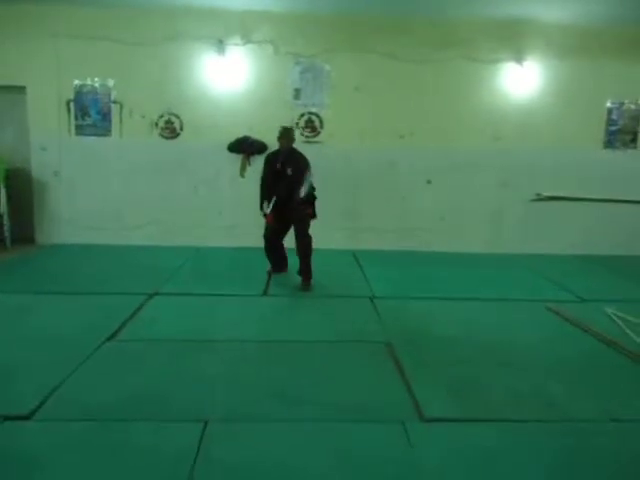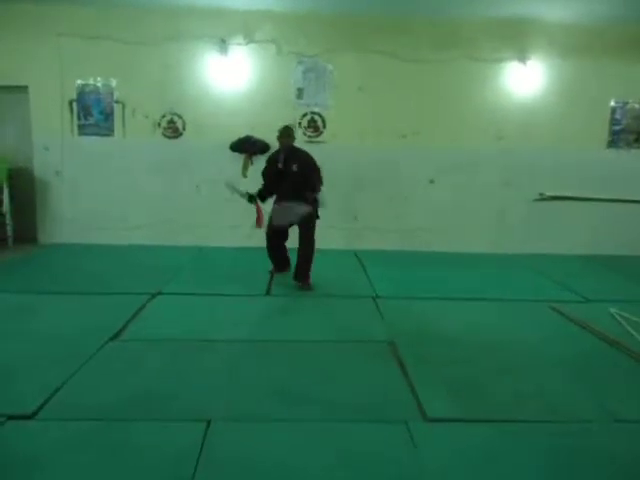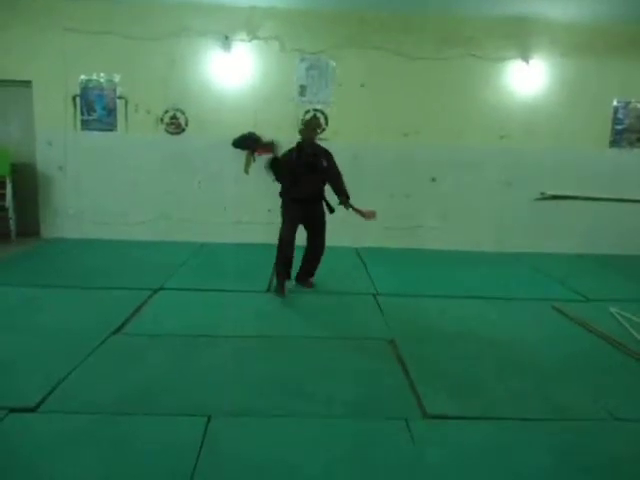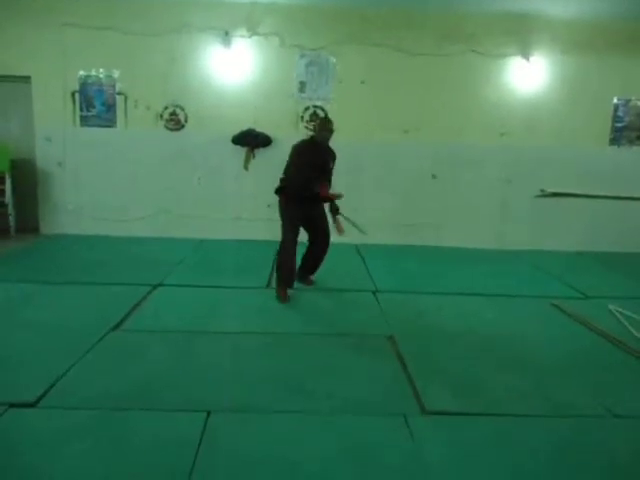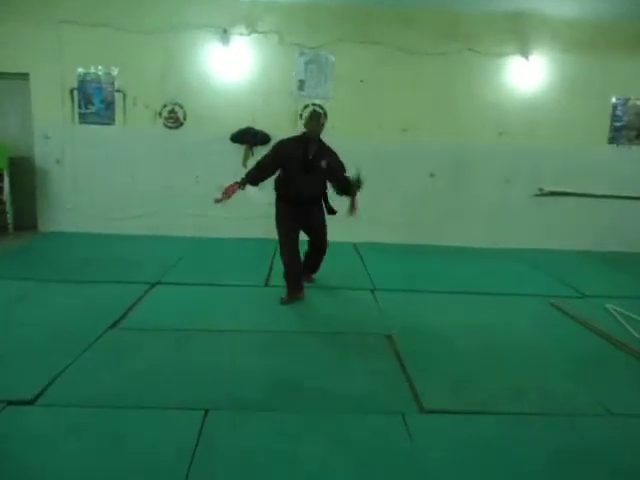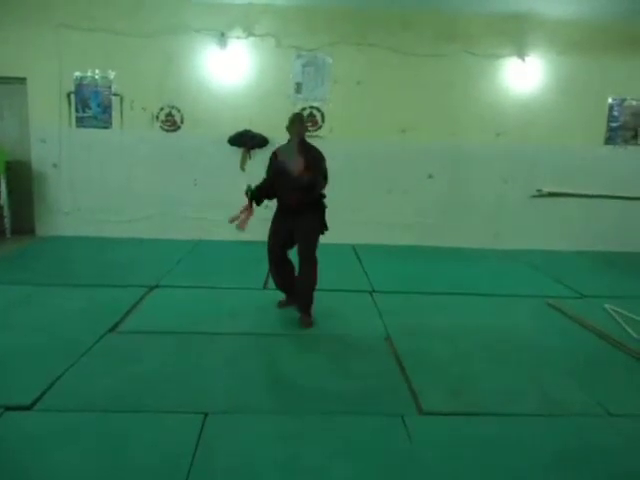
dt=0.4s
person 1, frame 1
left shoulder: (300, 160)
right shoulder: (271, 158)
left elbow: (306, 185)
right elbow: (266, 182)
left wrist: (299, 198)
right wrist: (264, 202)
left hip: (300, 205)
right hip: (281, 203)
left knee: (302, 237)
right knee: (270, 235)
left ankle: (306, 276)
right ankle: (279, 265)
person 1, frame 2
left shoulder: (304, 157)
right shoulder: (273, 159)
left elbow: (315, 178)
right elbow: (270, 183)
left wrist: (310, 196)
right wrist: (259, 195)
left hip: (304, 205)
right hip: (282, 204)
left knee: (307, 240)
right knee: (273, 237)
left ankle: (303, 276)
right ankle: (281, 265)
person 1, frame 3
left shoulder: (324, 154)
right shoulder: (291, 154)
left elbow: (334, 177)
right elbow: (283, 179)
left wrist: (343, 197)
right wrist: (275, 162)
left hip: (314, 203)
right hip: (293, 202)
left knee: (317, 242)
right knee: (286, 239)
left ankle: (304, 276)
right ankle: (280, 279)
person 1, frame 4
left shoulder: (329, 153)
right shoulder: (302, 148)
right elbow: (293, 175)
left wrist: (329, 200)
right wrist: (318, 189)
left hip: (313, 202)
right hip: (293, 200)
left knee: (322, 238)
right knee: (289, 240)
left ankle: (304, 273)
right ankle: (282, 285)
person 1, frame 5
left shoulder: (328, 154)
right shoulder: (286, 146)
left elbow: (340, 180)
right elbow: (264, 167)
left wrist: (351, 188)
right wrist: (242, 183)
left hip: (313, 205)
right hip: (288, 203)
left knee: (319, 244)
right knee: (288, 246)
left ankle: (308, 270)
right ankle: (295, 289)
person 1, frame 6
left shoulder: (313, 154)
right shoulder: (278, 154)
left elbow: (320, 182)
right elbow: (271, 185)
left wrist: (307, 178)
right wrist: (255, 196)
left hip: (309, 212)
right hip: (285, 211)
left knee: (306, 258)
right knee: (275, 253)
left ankle: (304, 309)
right ankle: (292, 294)
